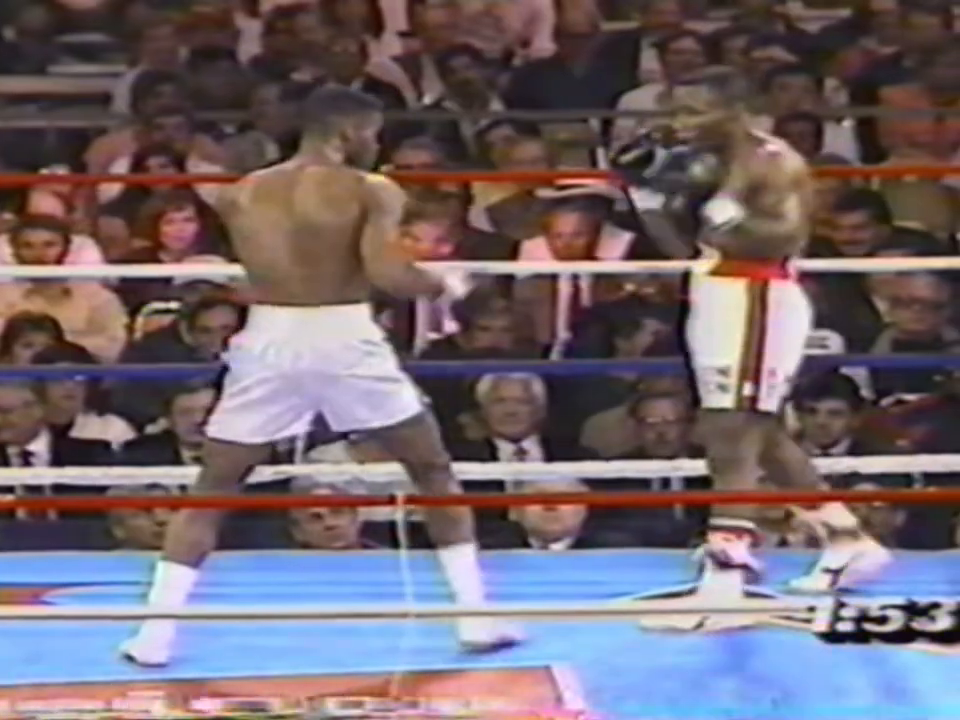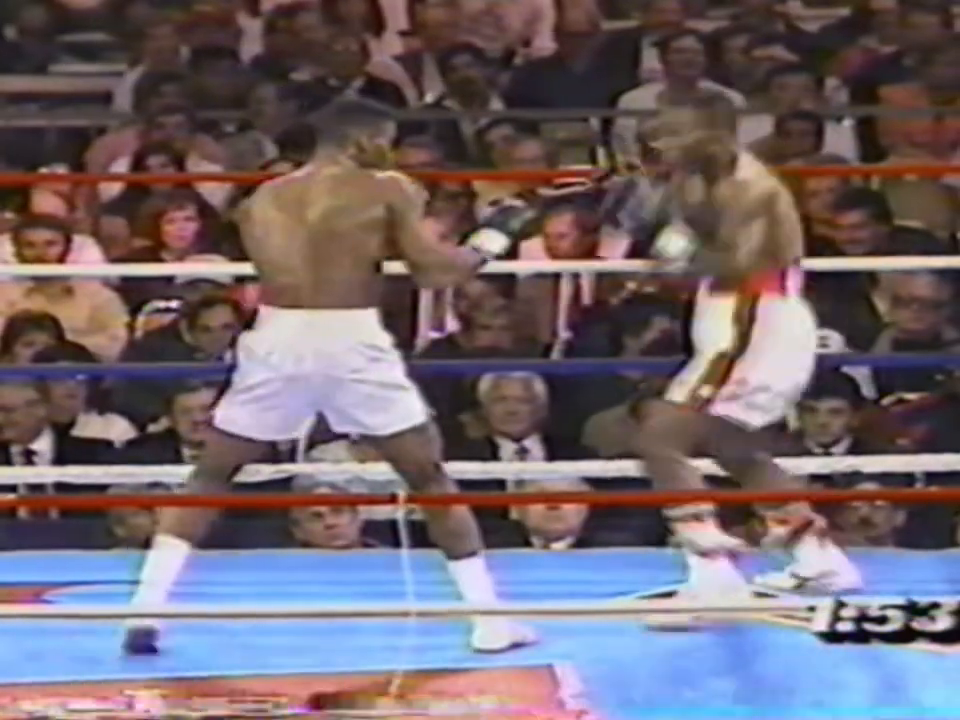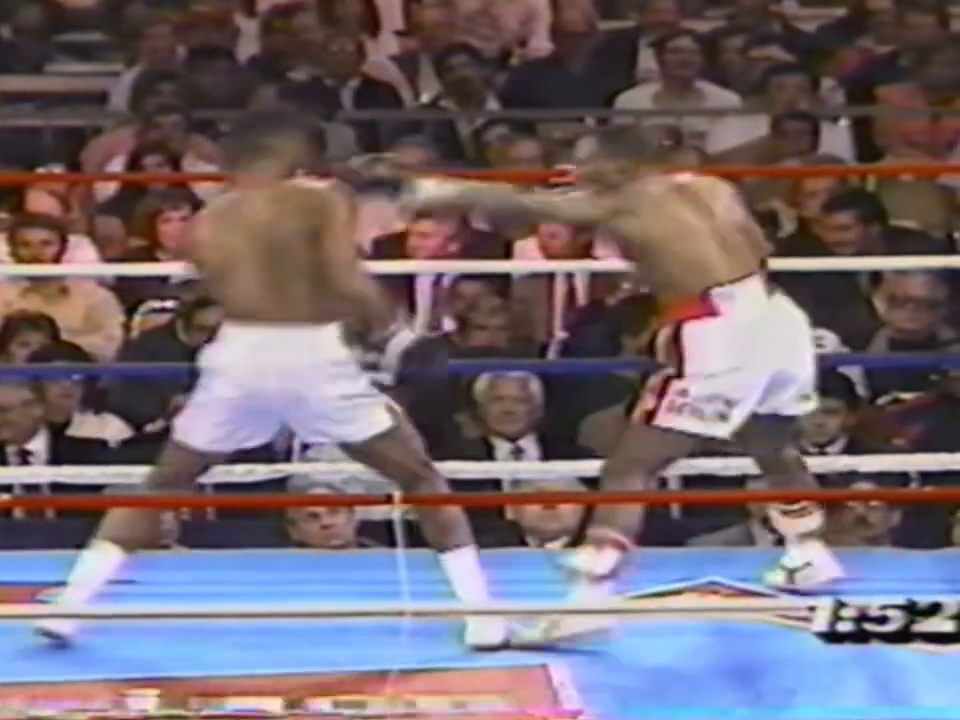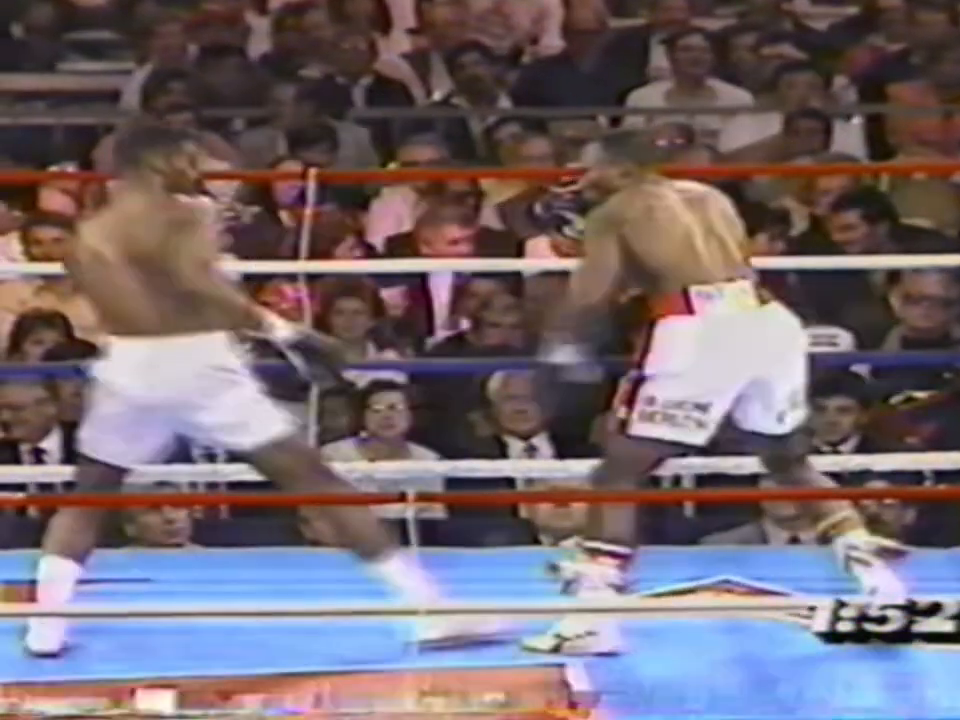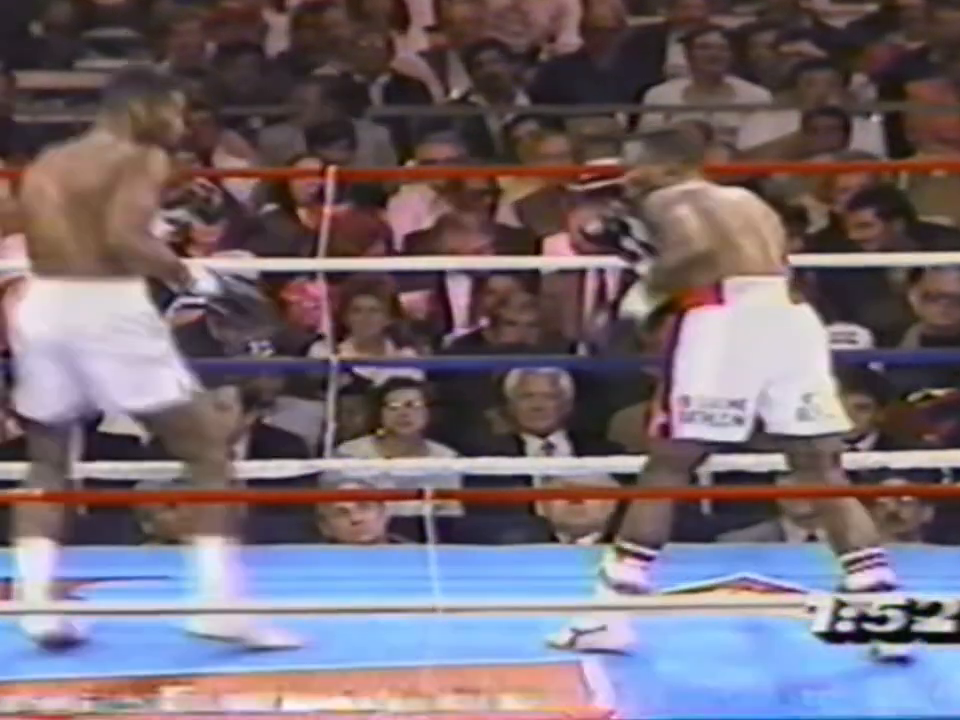
dt=0.2s
person 1, frame 1
left shoulder: (241, 195)
right shoulder: (371, 191)
left elbow: (260, 266)
right elbow: (386, 277)
right wrist: (450, 285)
left hip: (270, 342)
right hip: (346, 341)
left knee: (211, 491)
right knee: (434, 472)
left ankle: (155, 634)
right ankle: (476, 617)
person 1, frame 2
left shoulder: (258, 202)
right shoulder: (389, 190)
left elbow: (289, 270)
right elbow: (435, 270)
right wrist: (492, 238)
left hip: (275, 343)
right hip: (353, 346)
left knee: (207, 480)
right knee: (431, 483)
left ankle: (148, 608)
right ankle: (491, 621)
person 1, frame 3
left shoulder: (202, 226)
right shoulder: (320, 199)
left elbow: (228, 292)
right elbow: (348, 283)
right wrist: (396, 335)
left hip: (239, 361)
right hip: (316, 359)
left knee: (161, 486)
right knee: (421, 479)
left ankle: (68, 609)
right ankle: (482, 616)
person 1, frame 4
left shoulder: (84, 237)
right shoulder: (189, 213)
right elbow: (198, 283)
right wrist: (281, 330)
left hip: (126, 371)
right hip: (203, 367)
left knee: (86, 498)
right knee: (322, 488)
left ankle: (47, 623)
right ankle: (433, 611)
person 1, frame 5
left shoulder: (42, 166)
right shoulder: (139, 159)
right elbow: (125, 242)
right wrist: (197, 277)
left hip: (42, 312)
right hip: (110, 317)
left knee: (46, 469)
right knee: (209, 453)
left ankle: (39, 606)
right ankle: (220, 605)
person 2, frame 1
left shoulder: (774, 163)
right shoulder: (706, 158)
left elbow: (785, 237)
right elbow: (677, 236)
left wrist: (716, 204)
right wrist: (646, 192)
left hip: (757, 303)
right hip: (724, 299)
left knee: (730, 443)
right knee: (761, 439)
left ankle: (726, 582)
right ankle: (849, 543)
person 2, frame 2
left shoulder: (743, 188)
right shoulder: (702, 182)
left elbow: (732, 266)
right elbow: (702, 256)
left wrist: (670, 238)
right wrist: (660, 218)
left hip: (756, 328)
right hip: (743, 326)
left knee: (659, 437)
right knee: (736, 450)
left ankle: (713, 572)
right ankle: (820, 559)
person 2, frame 3
left shoulder: (619, 205)
right shoulder: (711, 188)
left elbow: (517, 203)
right elbow: (757, 248)
left hip: (715, 339)
right hip: (777, 319)
left knee: (630, 467)
right knee: (772, 444)
left ankle: (590, 596)
right ankle: (810, 556)
person 2, frame 4
left shoulder: (615, 214)
right shoulder: (709, 197)
left elbow: (589, 296)
left wrist: (560, 352)
left hip: (693, 335)
right hip: (759, 319)
left knee: (618, 474)
right knee: (790, 465)
left ankle: (591, 618)
right ankle: (873, 569)
person 2, frame 5
left shoulder: (665, 199)
right shoulder: (750, 203)
left elbow: (695, 246)
left wrist: (643, 293)
right wrist: (641, 243)
left hip: (723, 325)
right hip: (791, 321)
left knee: (665, 470)
right knee: (824, 474)
left ankle: (611, 612)
